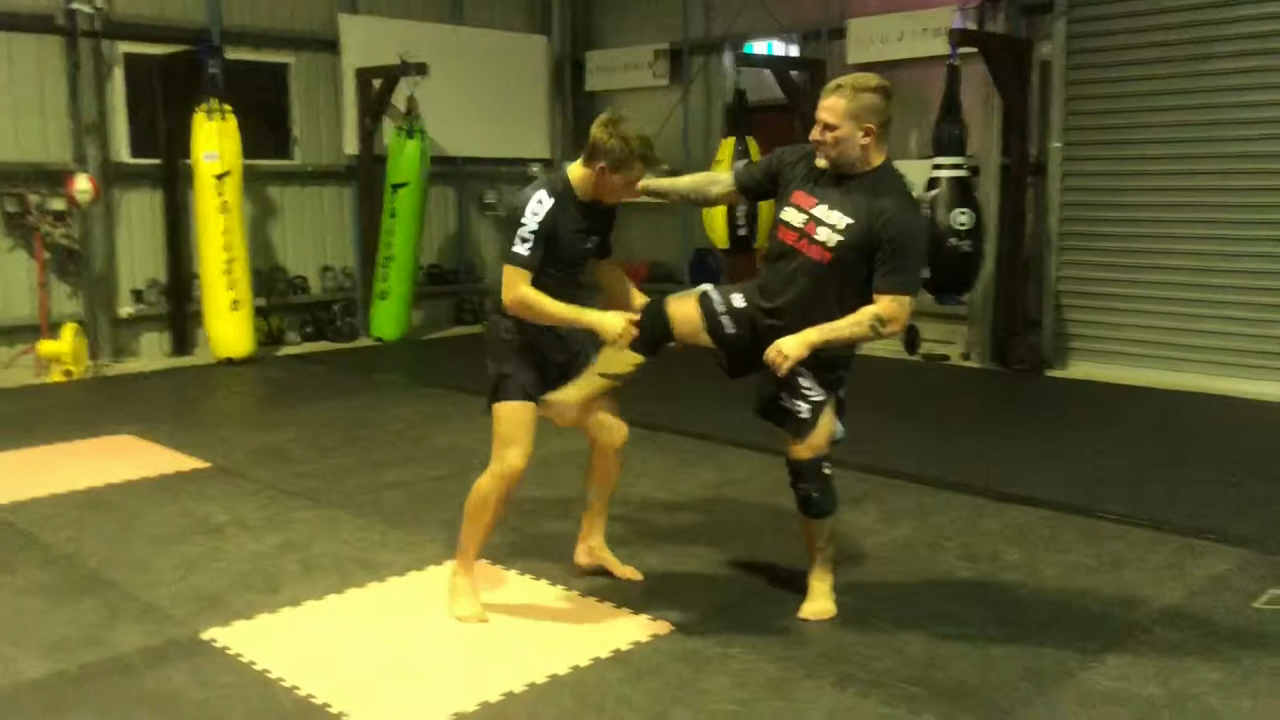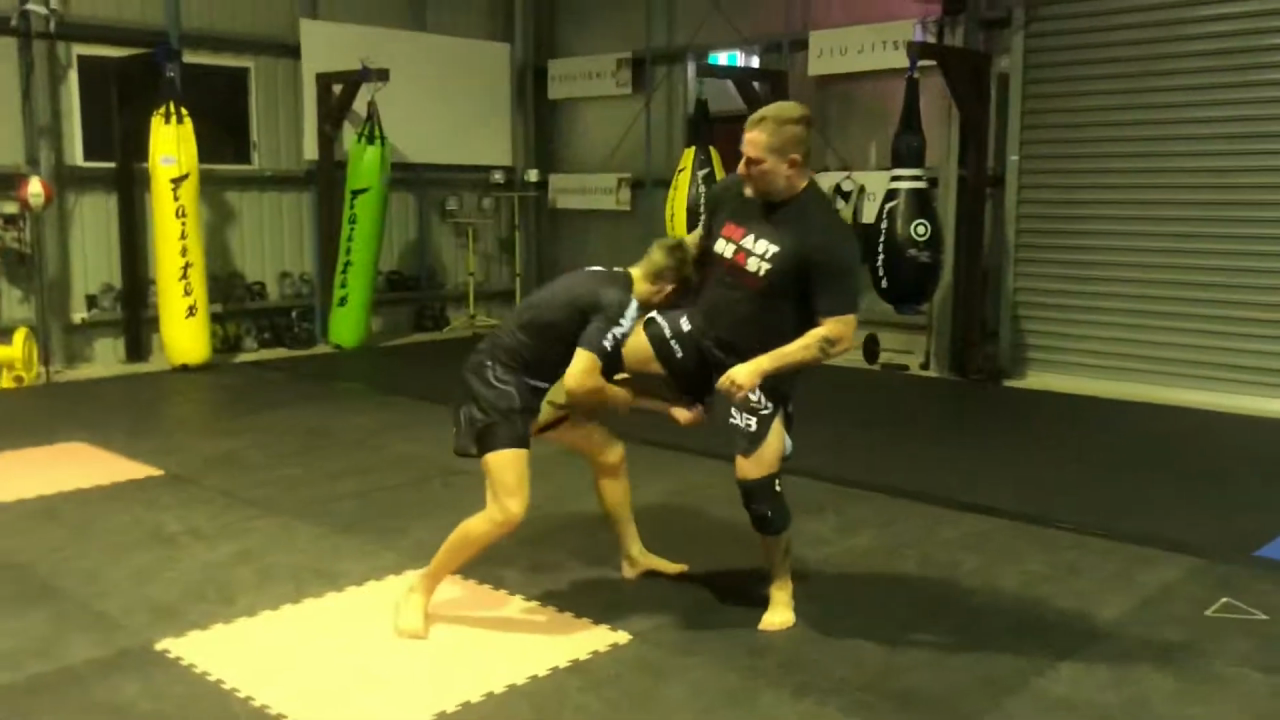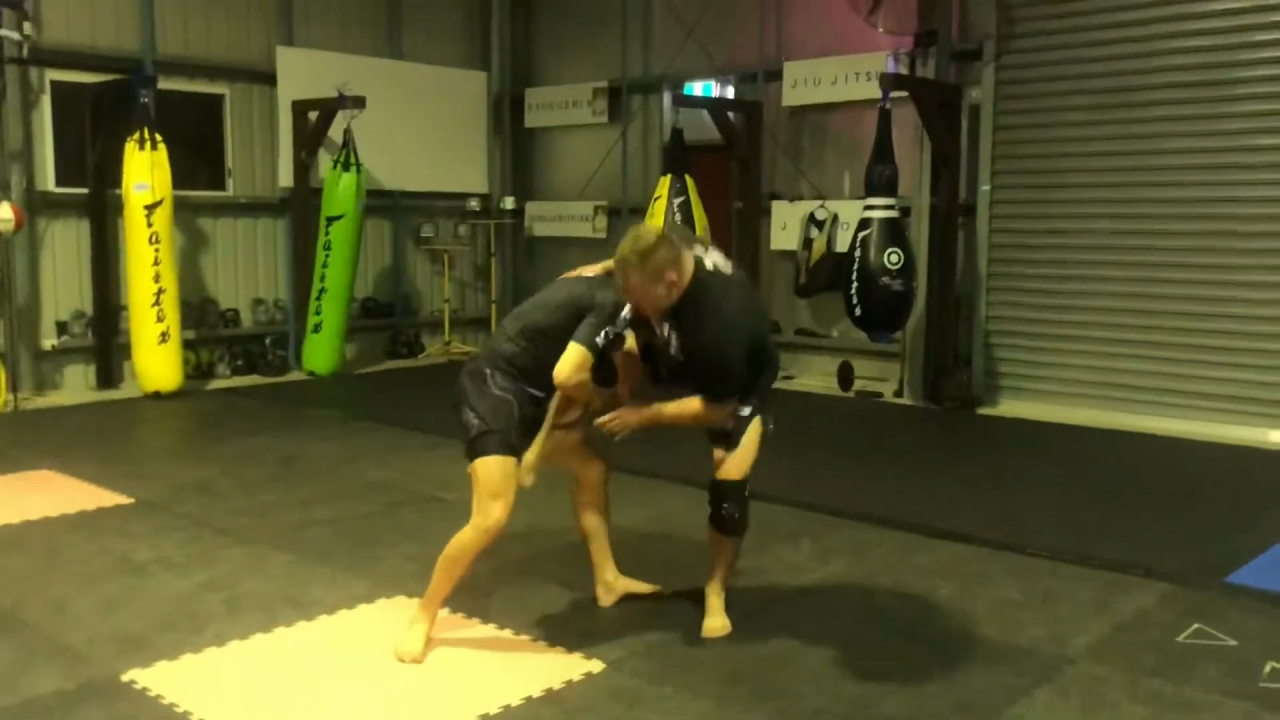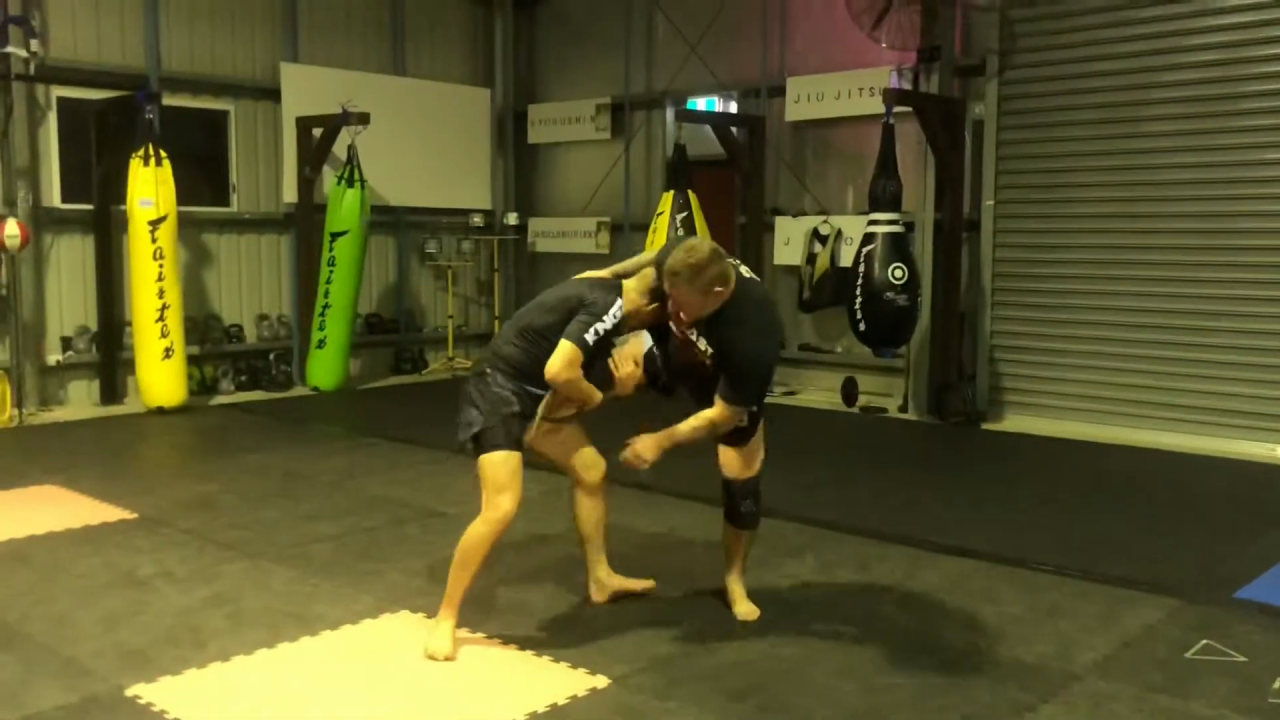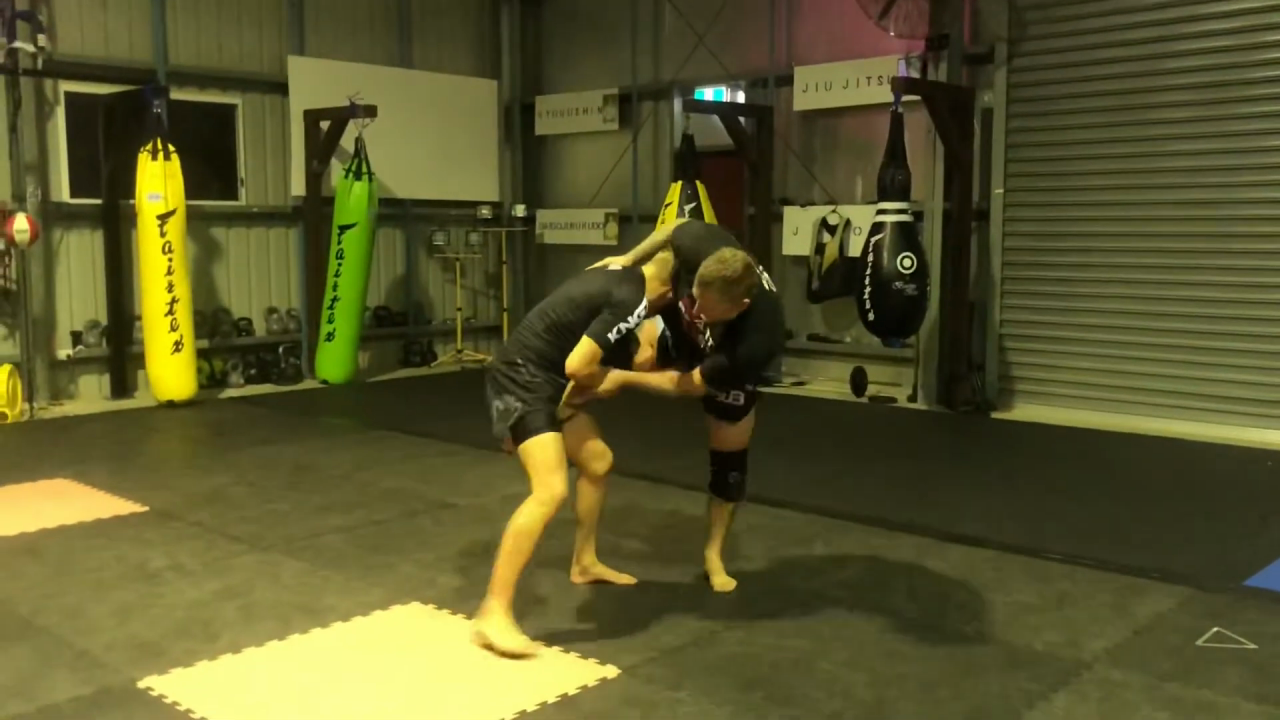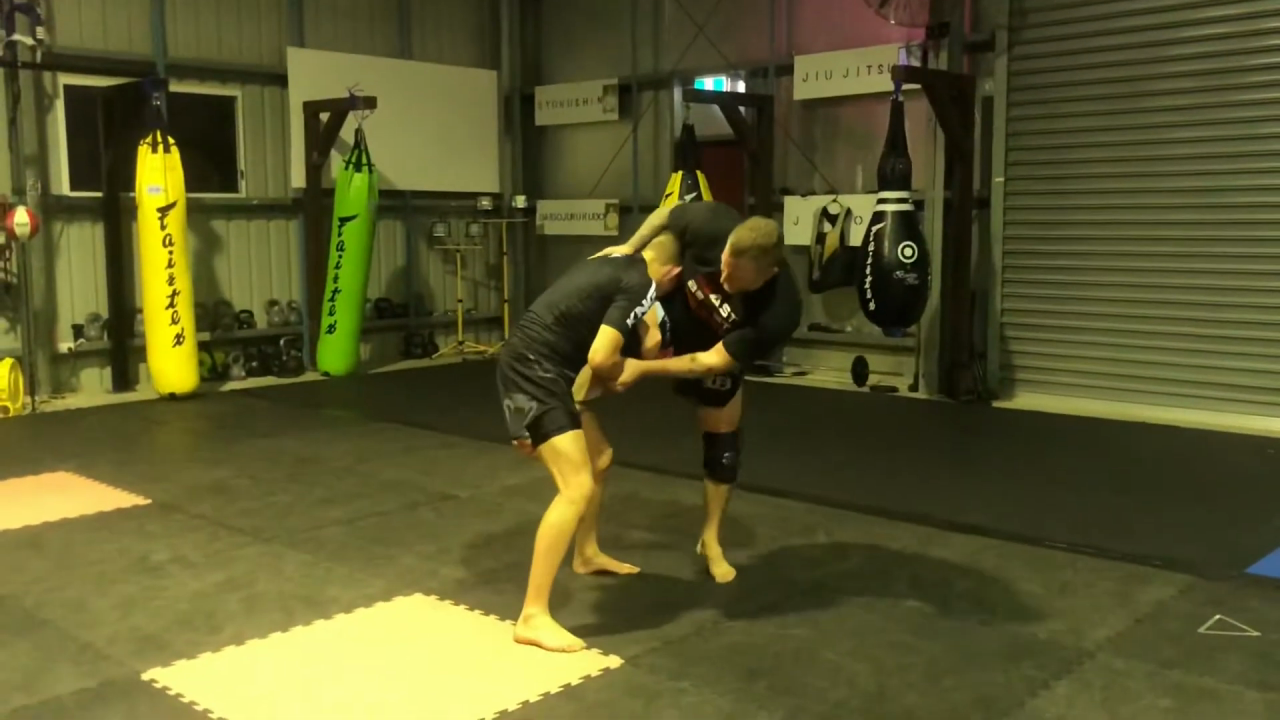
dt=0.4s
person 1, frame 1
left shoulder: (897, 215)
right shoulder: (798, 163)
left elbow: (891, 316)
right elbow: (721, 186)
left wrist: (808, 339)
right wrist: (647, 186)
left hip: (815, 350)
right hip: (755, 308)
left knee: (807, 464)
right knee: (657, 316)
left ankle: (821, 576)
right ankle: (570, 398)
person 1, frame 2
left shoulder: (824, 236)
right shoulder: (730, 194)
left elbow: (838, 335)
left wrist: (759, 367)
left hip: (755, 369)
right hip: (697, 331)
left knee: (758, 484)
left ankle: (780, 587)
person 1, frame 3
left shoulder: (721, 324)
right shoulder: (673, 251)
left elbow: (715, 410)
left wrist: (646, 416)
right wrist: (604, 269)
left hip: (737, 386)
right hip: (681, 362)
left knee: (729, 486)
left ankle: (716, 593)
person 1, frame 4
left shoulder: (753, 338)
right shoulder: (685, 260)
left elbow: (723, 416)
left wrist: (661, 441)
right wrist: (610, 274)
left hip: (733, 388)
right hip: (671, 353)
left knee: (741, 485)
left ankle: (735, 581)
person 1, frame 5
left shoulder: (757, 344)
right shoulder: (702, 244)
left elbow: (695, 384)
right elbow: (675, 230)
left wrist: (626, 379)
right wrist: (629, 260)
left hip: (721, 370)
right hip: (678, 330)
left knee: (730, 460)
left ankle: (714, 554)
person 1, frame 6
left shoulder: (780, 312)
right shoulder: (712, 225)
left elbow: (711, 362)
right elbow: (667, 214)
left wrist: (643, 368)
right wrist: (630, 248)
left hip: (718, 352)
right hip: (670, 310)
left knee: (723, 444)
left ankle: (710, 540)
person 2, frame 1
left shoulder: (601, 206)
right shoulder: (542, 203)
left elbow: (604, 269)
right elbow: (515, 296)
left wrist: (651, 311)
right wrist: (594, 319)
left hip: (567, 334)
right hip: (521, 339)
left knee: (612, 434)
right knee: (510, 463)
left ankle: (591, 545)
right ankle: (462, 575)
person 2, frame 2
left shoulder: (608, 282)
right shoulder: (621, 303)
left elbow: (603, 371)
right elbow: (578, 382)
left wrist: (668, 407)
right wrist: (633, 401)
left hip: (534, 382)
right hip: (500, 383)
left knee: (610, 455)
right knee: (508, 510)
left ankle: (634, 556)
right ankle: (419, 592)
person 2, frame 3
left shoulder: (604, 287)
right shoulder: (615, 303)
right elbow: (568, 376)
right wrist: (597, 399)
left hip: (529, 389)
right hip: (497, 387)
left knee: (591, 471)
right knee: (491, 518)
left ankle: (608, 581)
right ankle: (422, 619)
person 2, frame 4
left shoulder: (603, 290)
right shoulder: (608, 305)
right elbow: (559, 372)
left wrist: (620, 378)
right wrist: (594, 398)
left hip: (533, 392)
right hip: (500, 389)
left knee: (593, 472)
right knee: (501, 509)
left ankle: (600, 578)
right ankle: (445, 618)
person 2, frame 5
left shoulder: (621, 274)
right shoulder: (633, 300)
right elbow: (578, 366)
right wrist: (605, 383)
left hip: (542, 375)
right hip: (522, 377)
left knee: (598, 462)
right knee: (551, 491)
left ankle: (585, 562)
right ankle: (494, 613)
person 2, frame 6
left shoulder: (616, 264)
right shoulder: (641, 285)
right elbow: (601, 358)
right wrist: (623, 375)
left hip: (533, 365)
right hip: (534, 372)
left knee: (598, 458)
right knee: (577, 488)
left ankle: (587, 554)
right ankle: (533, 617)
